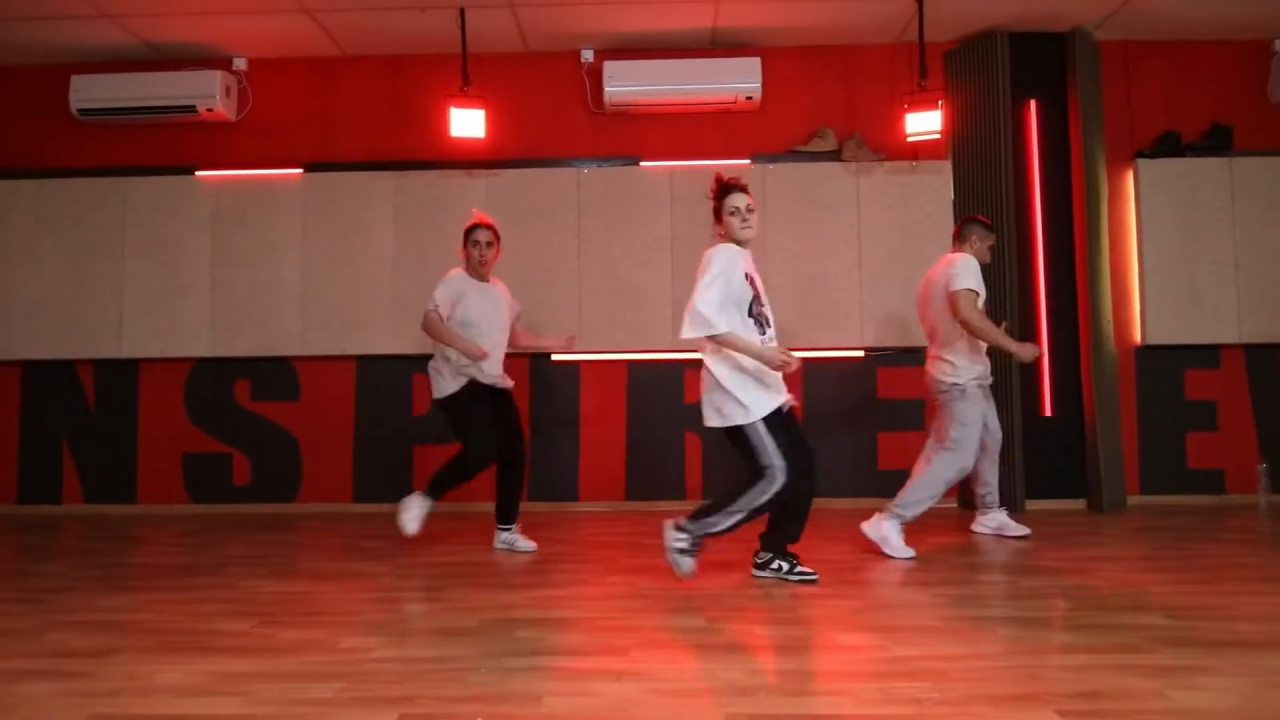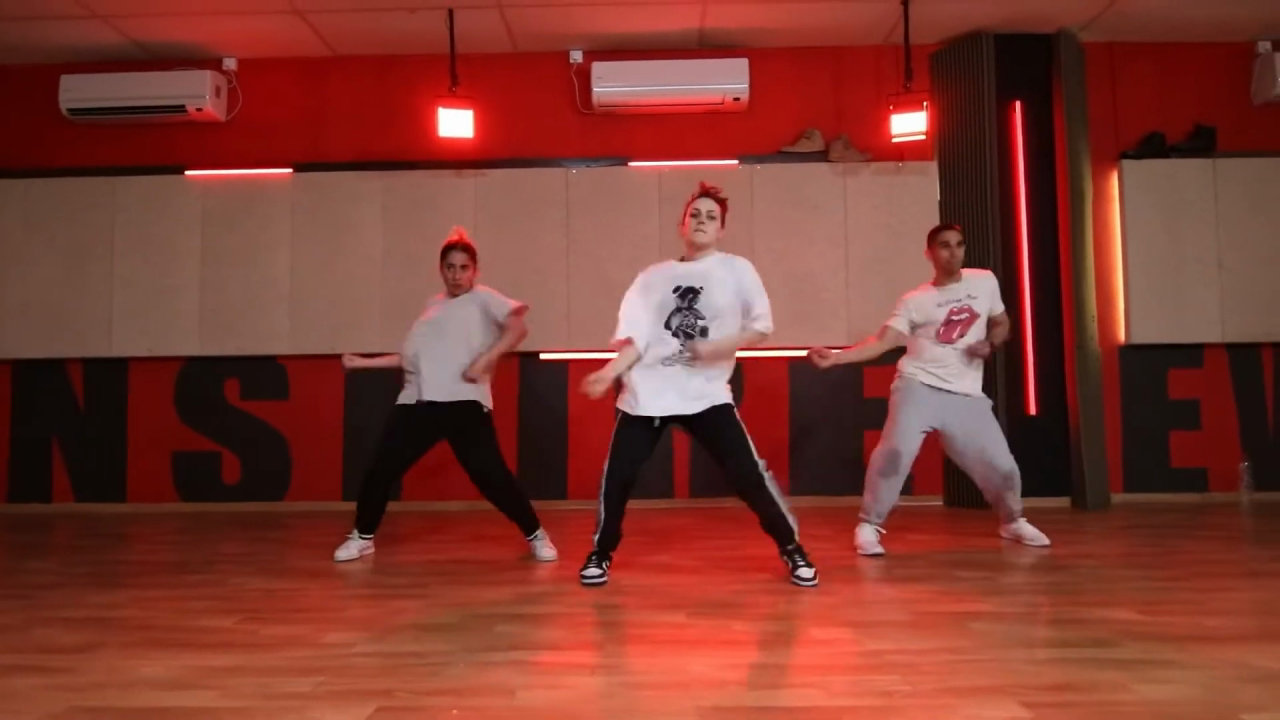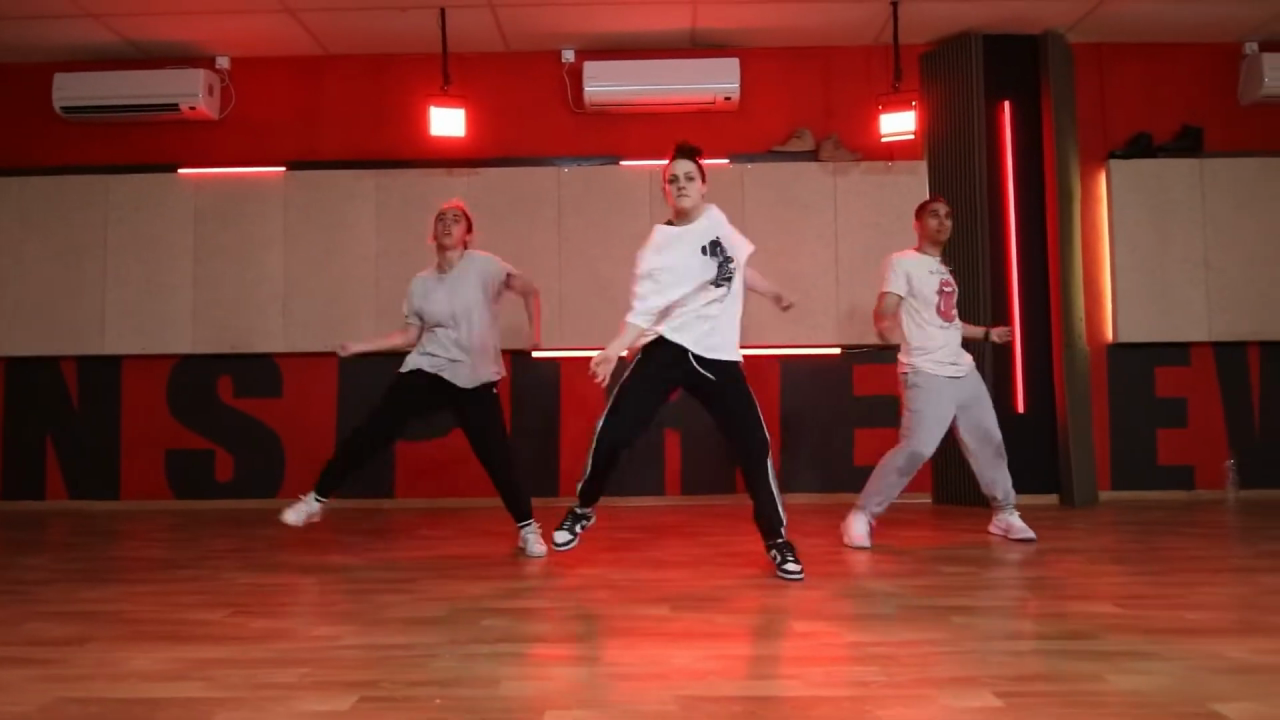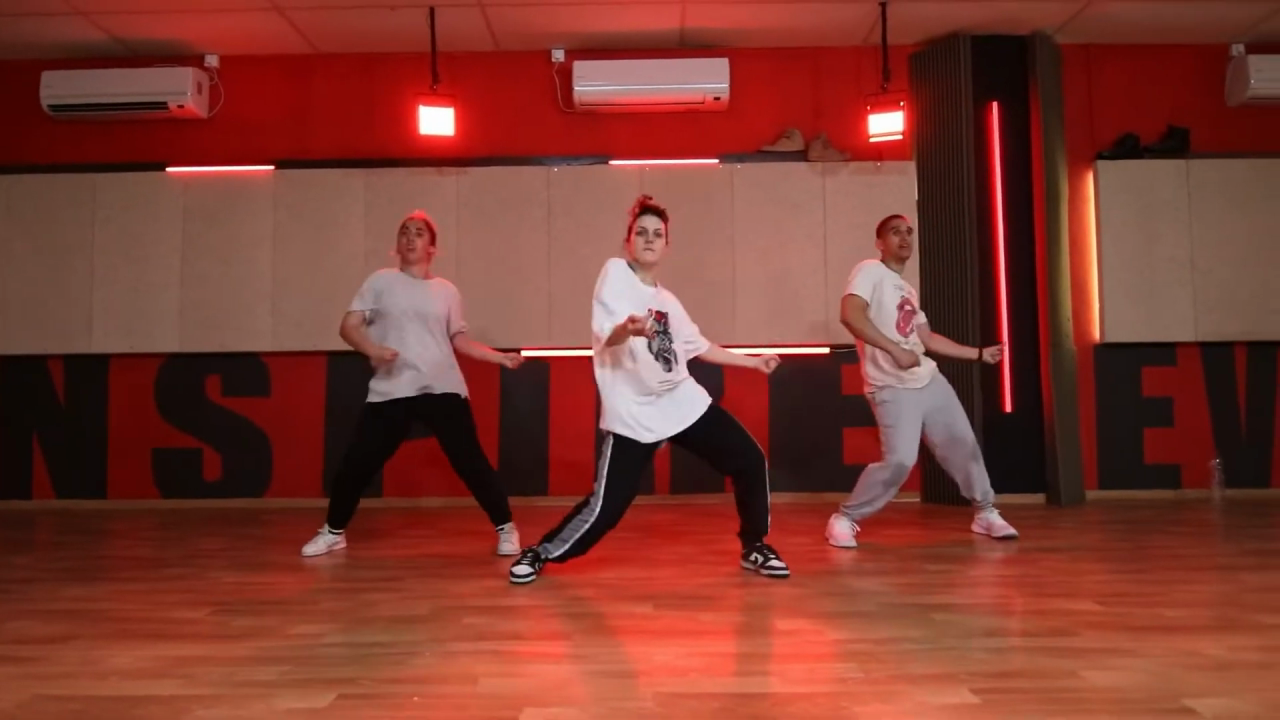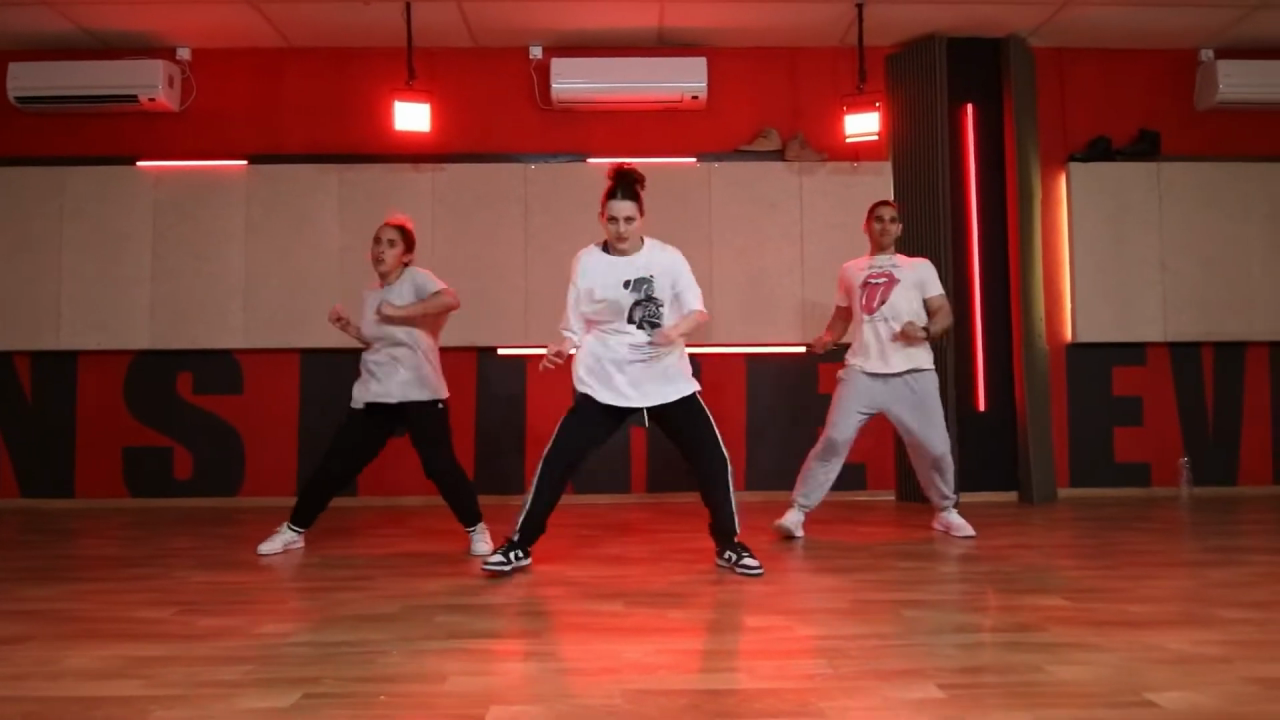
dt=0.4s
person 1, frame 1
left shoulder: (744, 260)
right shoulder: (722, 257)
right elbow: (704, 324)
left wrist: (775, 357)
right wrist: (759, 353)
left hip: (760, 387)
right hip: (738, 388)
left knee: (801, 466)
right knee: (777, 477)
left ankle: (772, 553)
right ankle: (688, 531)
person 1, frame 2
left shoulder: (735, 268)
right shoulder: (657, 275)
left elbow: (763, 325)
right elbow: (634, 333)
left wrist: (721, 346)
right wrist: (609, 371)
left hip: (707, 394)
right hip: (649, 391)
left knee: (749, 476)
right knee: (617, 476)
left ankle: (791, 549)
right ankle: (603, 552)
person 1, frame 3
left shoulder: (717, 218)
right shoulder: (660, 243)
left elbow: (739, 263)
right elbow: (643, 307)
left wrist: (773, 292)
right wrist: (613, 348)
left hip: (719, 353)
right hip: (670, 345)
left knee: (754, 446)
right knee: (613, 432)
left ankle: (776, 539)
right ankle: (583, 508)
person 1, frame 4
left shoulder: (666, 299)
right shoulder: (615, 272)
left elbow: (697, 346)
right elbow: (607, 335)
left wrist: (754, 361)
right wrist: (627, 329)
left hip: (685, 403)
right hip: (631, 414)
left knee: (751, 461)
right knee: (606, 505)
left ankle: (754, 546)
right ankle: (539, 553)
person 1, frame 5
left shoulder: (667, 256)
right shoulder: (586, 261)
left elbow: (696, 309)
right elbow: (576, 326)
left wrist: (680, 327)
right wrist: (562, 350)
left hip: (667, 381)
right hip: (604, 383)
left knee: (712, 459)
right knee: (558, 458)
left ankle: (728, 545)
right ankle: (520, 544)
person 2, frame 1
left shoulder: (502, 293)
right shoulder: (455, 280)
left elbow: (513, 338)
right elbow: (430, 321)
left wrist: (555, 342)
right wrist: (463, 344)
left hip: (494, 385)
right hip: (459, 385)
left knee: (514, 457)
right knee: (482, 449)
left ankle: (506, 529)
right ankle: (422, 499)
person 2, frame 2
left shoulder: (484, 298)
right shoulder: (433, 305)
left elbow: (518, 326)
left wrist: (485, 359)
right wrist: (365, 362)
left hip: (464, 402)
right hip: (416, 403)
left knee: (490, 474)
right knee: (380, 470)
left ankle: (535, 534)
right ankle: (363, 536)
person 2, frame 3
left shoulder: (483, 265)
right shoulder: (421, 282)
left elbow: (528, 288)
right elbow: (410, 336)
left wrist: (535, 324)
right wrist: (362, 346)
left hip: (475, 380)
right hip: (425, 372)
left knee: (497, 455)
right knee: (370, 433)
left ankle: (527, 527)
right ankle: (316, 499)
person 2, frame 4
left shoulder: (446, 291)
right shoulder: (380, 281)
left elbow: (459, 341)
right elbow: (348, 327)
left wrist: (499, 358)
right wrist: (371, 349)
left hip: (443, 389)
right hip: (389, 391)
left knee: (470, 460)
right knee: (357, 463)
left ankle: (505, 527)
right ankle: (334, 531)
person 2, frame 5
left shoulder: (418, 279)
right shoulder: (372, 296)
left elbow: (450, 300)
left wrist: (401, 312)
right wrist: (346, 324)
left hip: (422, 395)
right hip: (373, 396)
left knee: (441, 465)
right knee: (337, 464)
left ankle: (476, 528)
right ankle: (294, 529)
person 3, frame 1
left shoulder: (938, 274)
right shoulder: (963, 263)
right elbow: (966, 313)
left wrist: (994, 340)
right wrist: (1013, 345)
left hip: (967, 378)
right hip: (960, 381)
left knee: (987, 441)
right knee: (955, 456)
left ankle: (989, 513)
right ankle: (886, 521)
person 3, frame 2
left shoulder: (984, 281)
right shoulder: (916, 299)
left elbow: (1001, 324)
right elbow: (881, 340)
left wrist: (991, 342)
right wrist: (833, 357)
left hip: (966, 398)
right hip: (917, 389)
left knee: (1003, 469)
right knee: (895, 453)
left ankle: (1013, 521)
right ankle: (869, 525)
person 3, frame 3
left shoulder: (943, 270)
right shoulder: (903, 262)
right elbow: (885, 310)
left wrist: (988, 333)
right wrist: (888, 329)
left hip: (963, 372)
right hip: (926, 376)
left knee: (989, 442)
right knee: (916, 448)
left ankle: (1004, 513)
right ankle: (861, 515)
person 3, frame 4
left shoulder: (909, 285)
right shoulder: (868, 272)
right elbow: (850, 314)
left wrist: (979, 354)
right wrist: (895, 351)
left hip: (930, 382)
right hip: (894, 389)
left knee: (964, 444)
right knee: (898, 461)
left ankle: (987, 513)
right ankle: (843, 519)
person 3, frame 5
left shoulder: (920, 267)
right shoulder: (850, 270)
left elbow: (944, 314)
right elbow: (841, 317)
left wrist: (926, 330)
right wrist: (826, 339)
left hip: (913, 374)
right hip: (862, 372)
left knee: (936, 447)
right knee: (835, 438)
left ankle: (945, 511)
right ankle: (798, 509)
